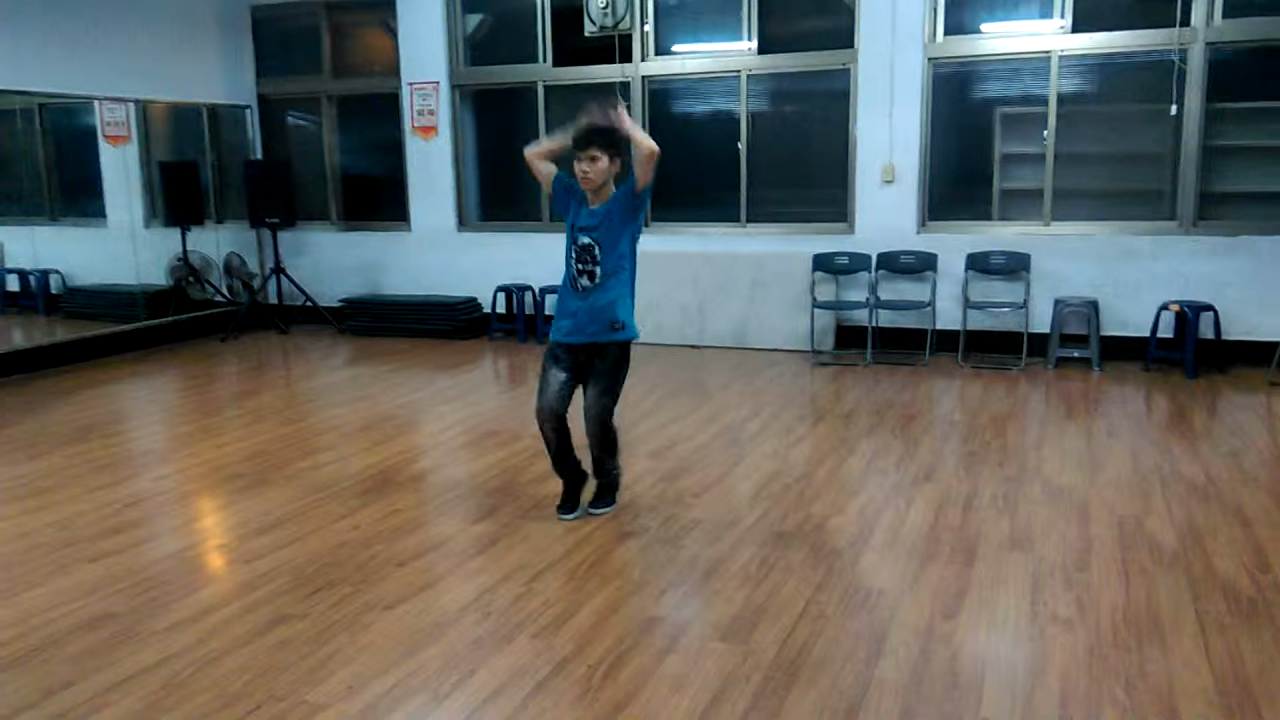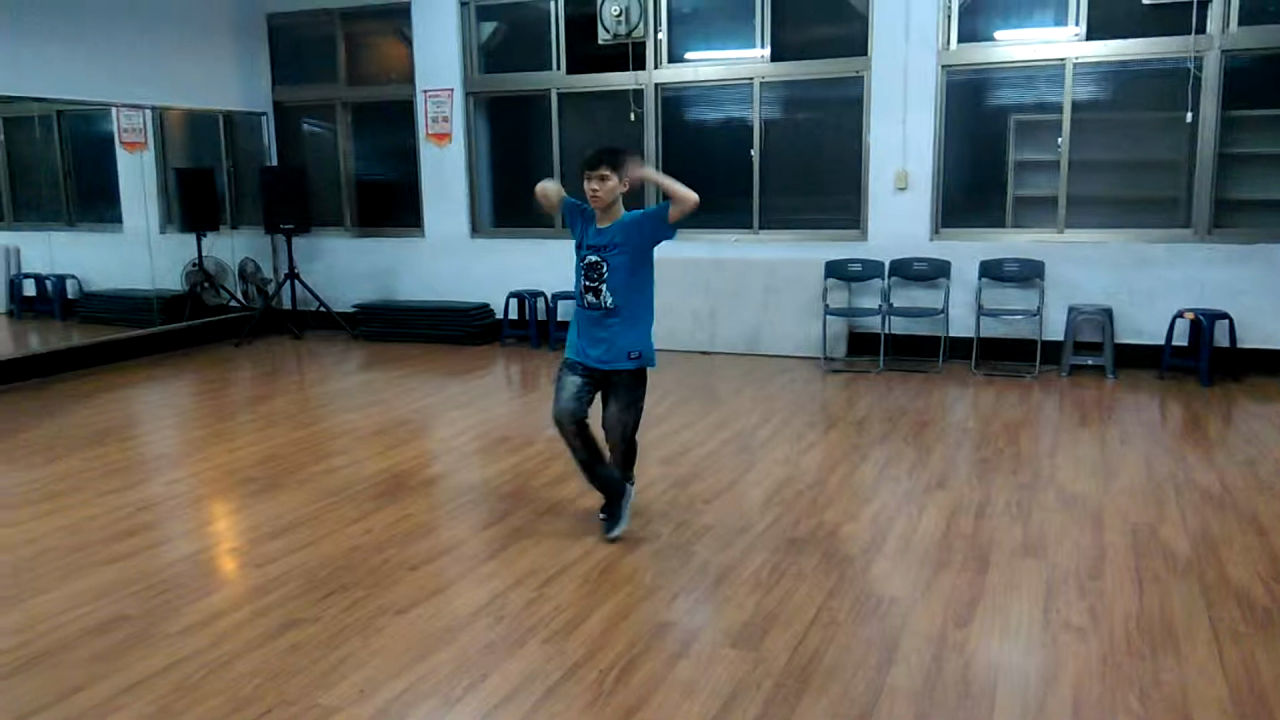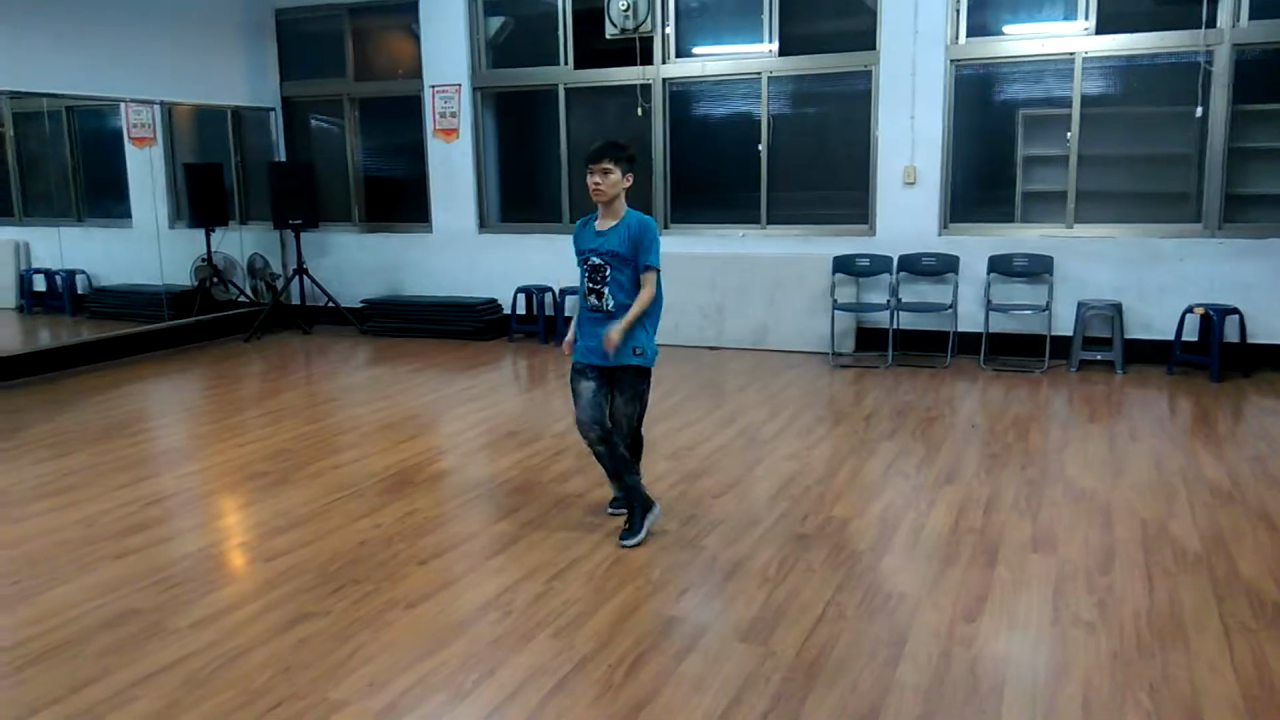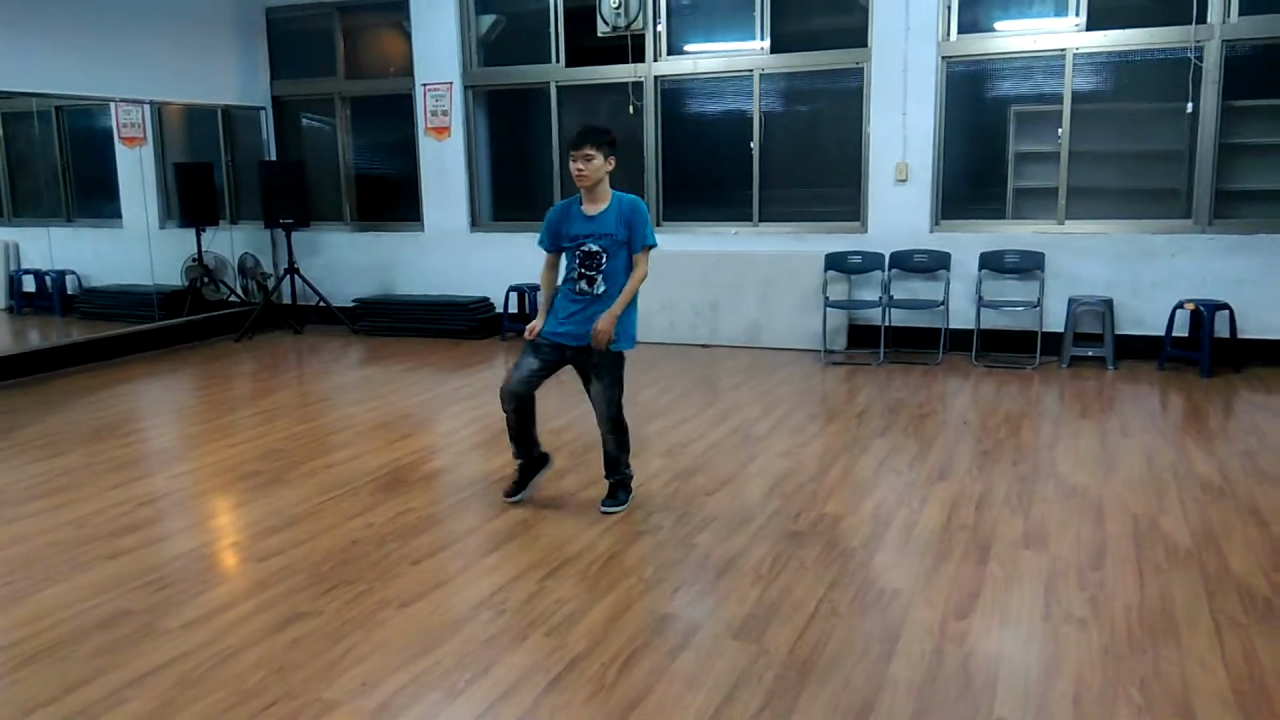
dt=0.3s
person 1, frame 1
left shoulder: (627, 203)
right shoulder: (571, 199)
left elbow: (650, 153)
right elbow: (533, 156)
left wrist: (622, 121)
right wrist: (577, 131)
left hip: (609, 333)
right hip: (567, 331)
left knee: (597, 419)
right knee: (548, 411)
left ankle: (608, 481)
right ankle: (571, 480)
person 1, frame 2
left shoulder: (641, 223)
right shoulder: (581, 218)
left elbow: (691, 202)
right elbow: (542, 192)
left wrist: (648, 174)
right wrist: (568, 193)
left hip: (627, 350)
right hip: (582, 348)
left knee: (619, 433)
right knee: (566, 415)
left ankle: (620, 487)
right ankle: (613, 488)
person 1, frame 3
left shoulder: (642, 227)
right shoulder: (583, 228)
left elbow: (649, 289)
left wrist: (622, 326)
right wrist: (574, 327)
left hip: (631, 347)
right hip: (588, 347)
left knee: (625, 427)
right knee: (591, 425)
left ankle: (627, 486)
right ankle: (639, 503)
person 1, frame 4
left shoulder: (631, 209)
right shoulder: (560, 214)
left elbow: (642, 266)
left wrist: (614, 313)
right wrist: (542, 315)
left hip: (604, 332)
right hip: (559, 327)
left knee: (608, 414)
right knee: (514, 390)
left ankle: (619, 481)
right ankle: (531, 461)
